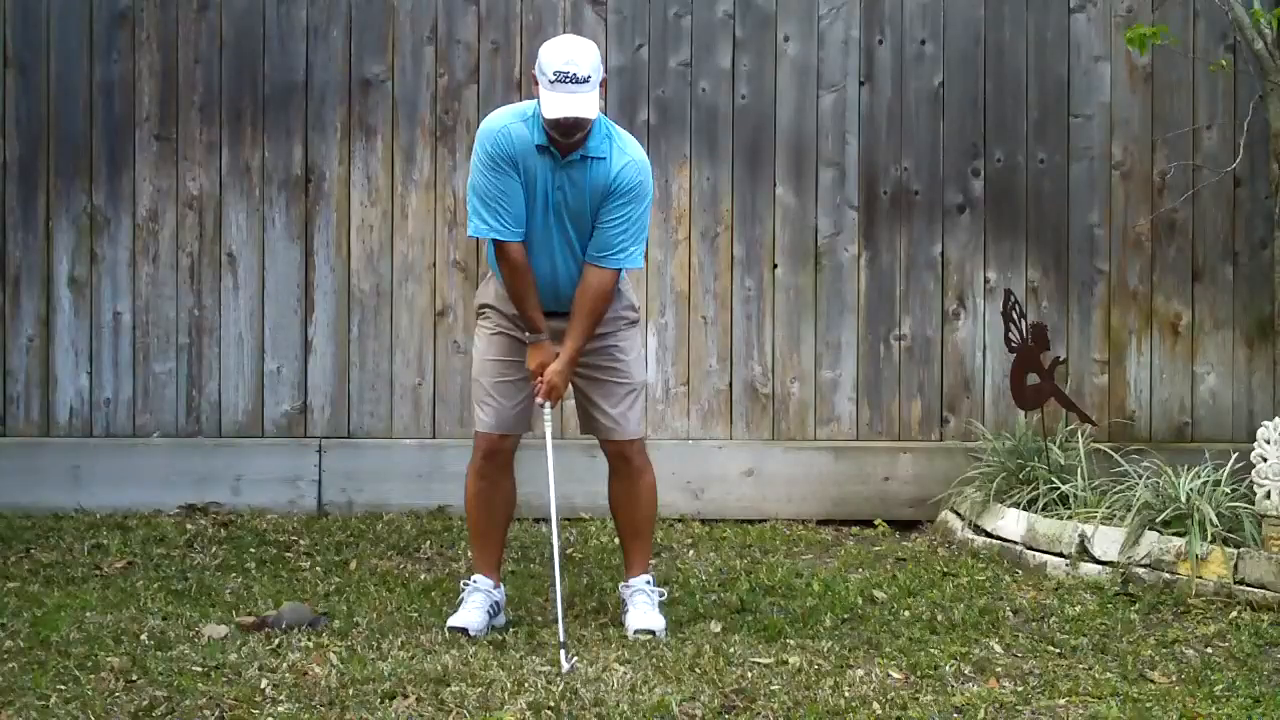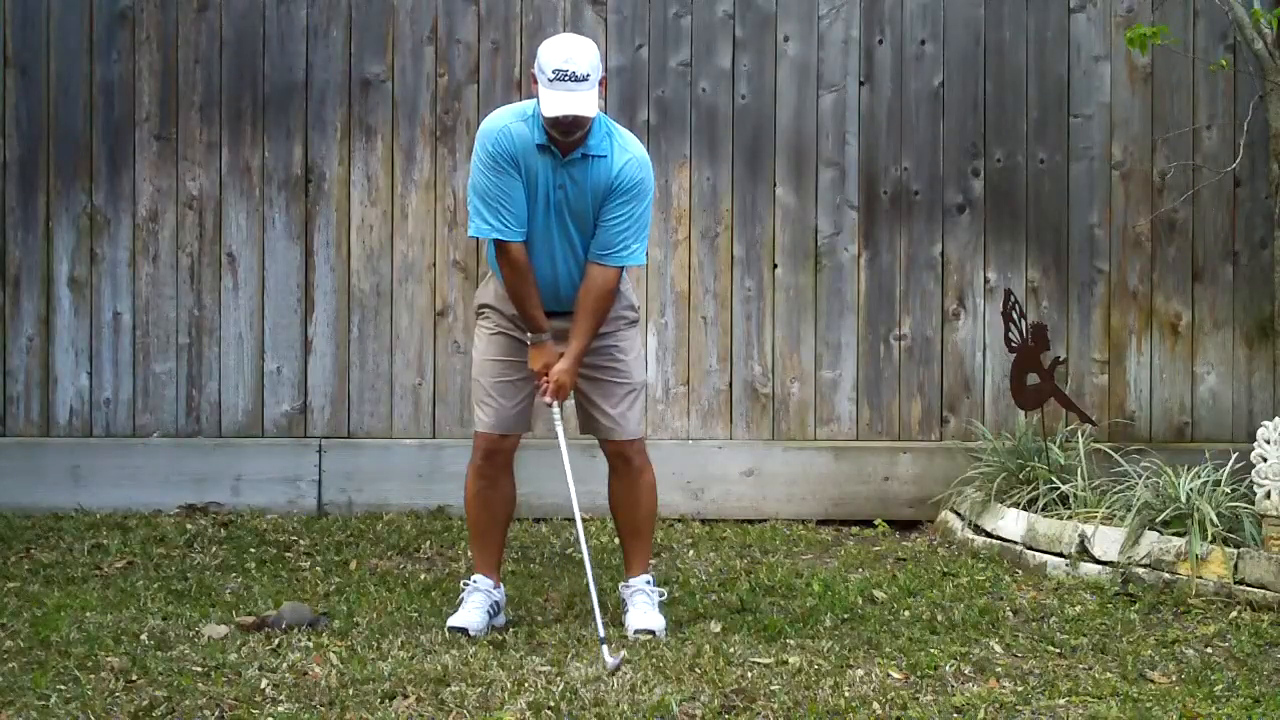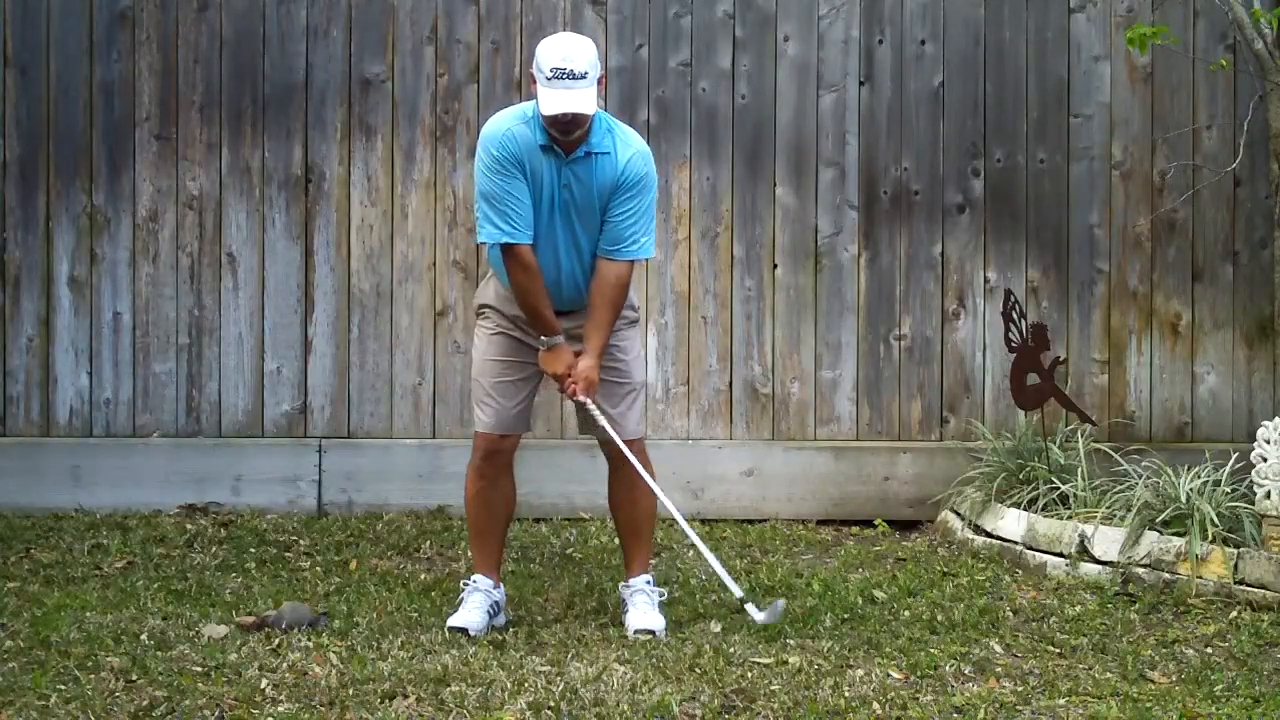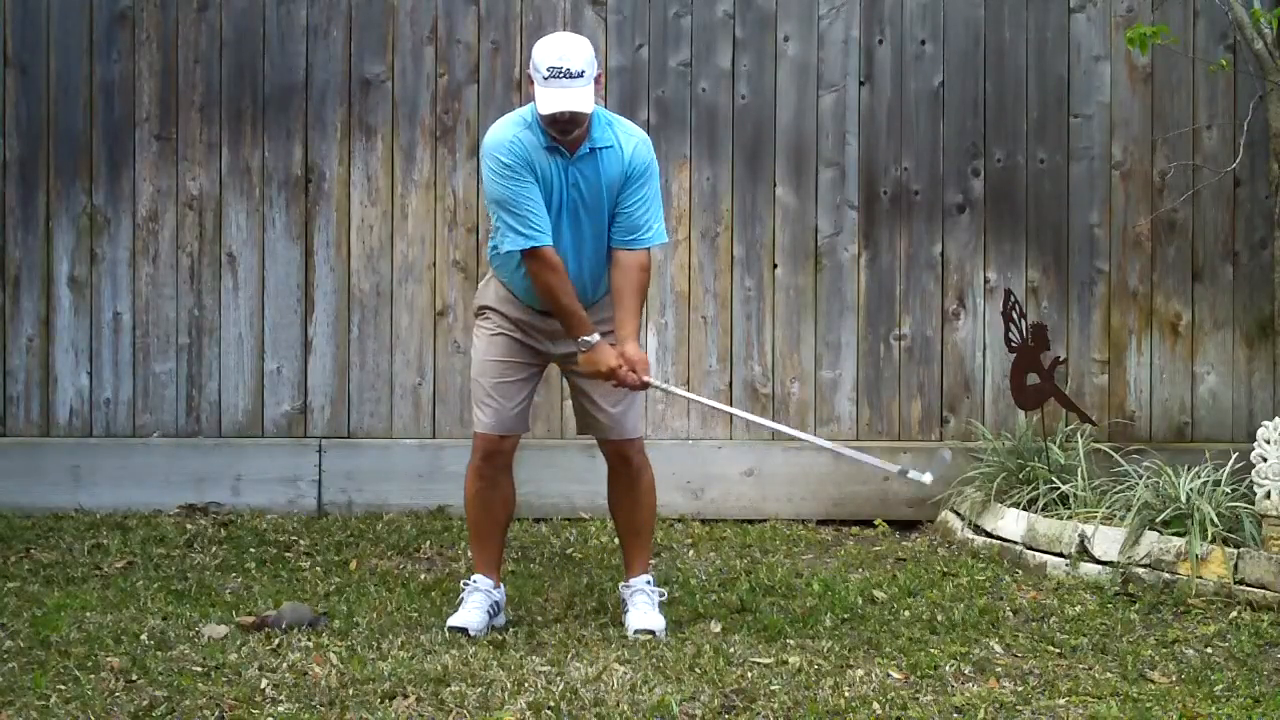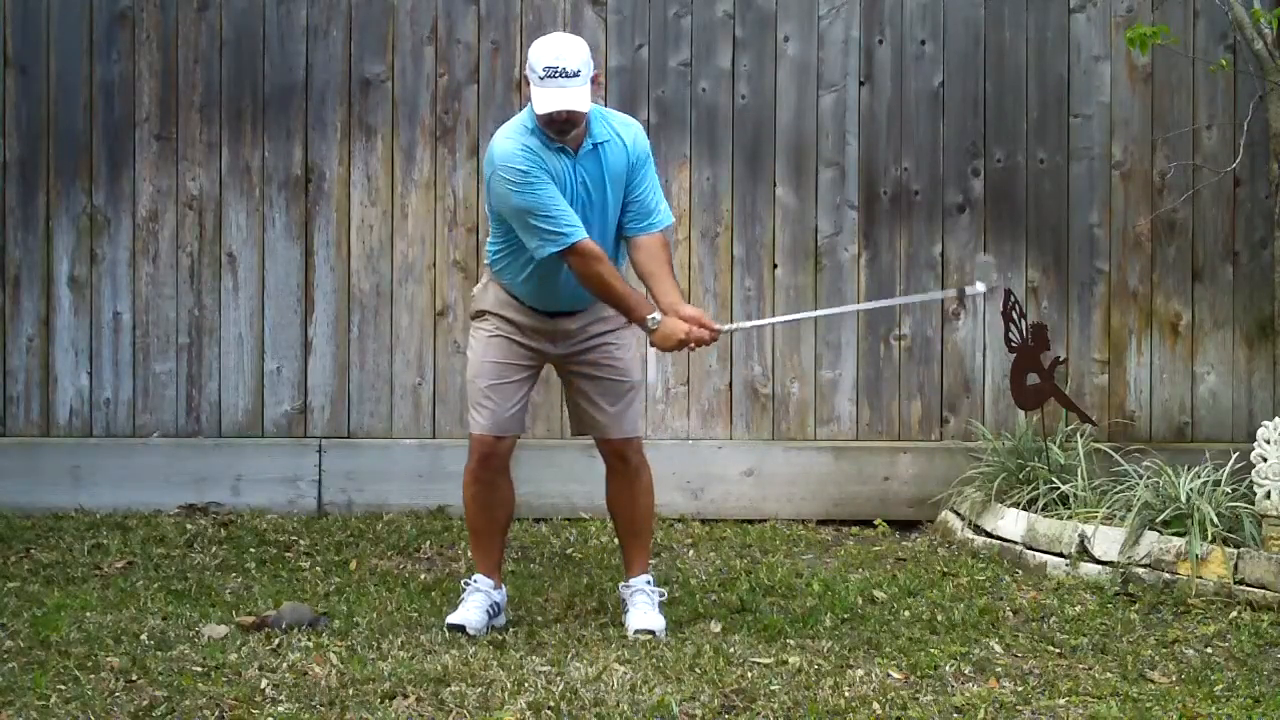
dt=1s
person 1, frame 1
left shoulder: (628, 164)
right shoulder: (500, 136)
left elbow: (603, 268)
right elbow: (507, 246)
left wrist: (567, 357)
right wrist: (536, 337)
left hip: (600, 312)
right hip: (513, 307)
left knee: (627, 448)
right knee: (492, 445)
left ankle: (639, 587)
right ankle: (484, 588)
person 1, frame 2
left shoulder: (629, 161)
right shoulder: (500, 136)
left elbow: (606, 267)
right elbow: (508, 246)
left wrist: (573, 356)
right wrist: (539, 337)
left hip: (601, 311)
right hip: (513, 307)
left knee: (627, 447)
right knee: (491, 445)
left ankle: (639, 586)
right ankle: (484, 587)
person 1, frame 3
left shoulder: (631, 156)
right shoulder: (502, 138)
left elbow: (616, 262)
right elbow: (515, 251)
left wrist: (592, 353)
right wrist: (550, 341)
left hip: (601, 310)
right hip: (514, 309)
left knee: (627, 448)
right knee: (491, 446)
left ankle: (639, 586)
right ankle: (484, 588)
person 1, frame 4
left shoulder: (632, 147)
right shoulder: (505, 144)
left elbow: (631, 252)
right elbow: (538, 254)
left wrist: (627, 338)
right wrist: (588, 342)
left hip: (601, 309)
right hip: (514, 310)
left knee: (626, 448)
right knee: (491, 447)
left ankle: (639, 586)
right ankle: (485, 587)
person 1, frame 5
left shoulder: (628, 138)
right shoulder: (511, 153)
left elbow: (644, 233)
right elbow: (578, 251)
left wrist: (673, 304)
right wrist: (651, 321)
left hip: (598, 313)
right hip: (512, 312)
left knee: (625, 449)
right knee: (488, 449)
left ankle: (639, 586)
right ankle: (486, 587)
